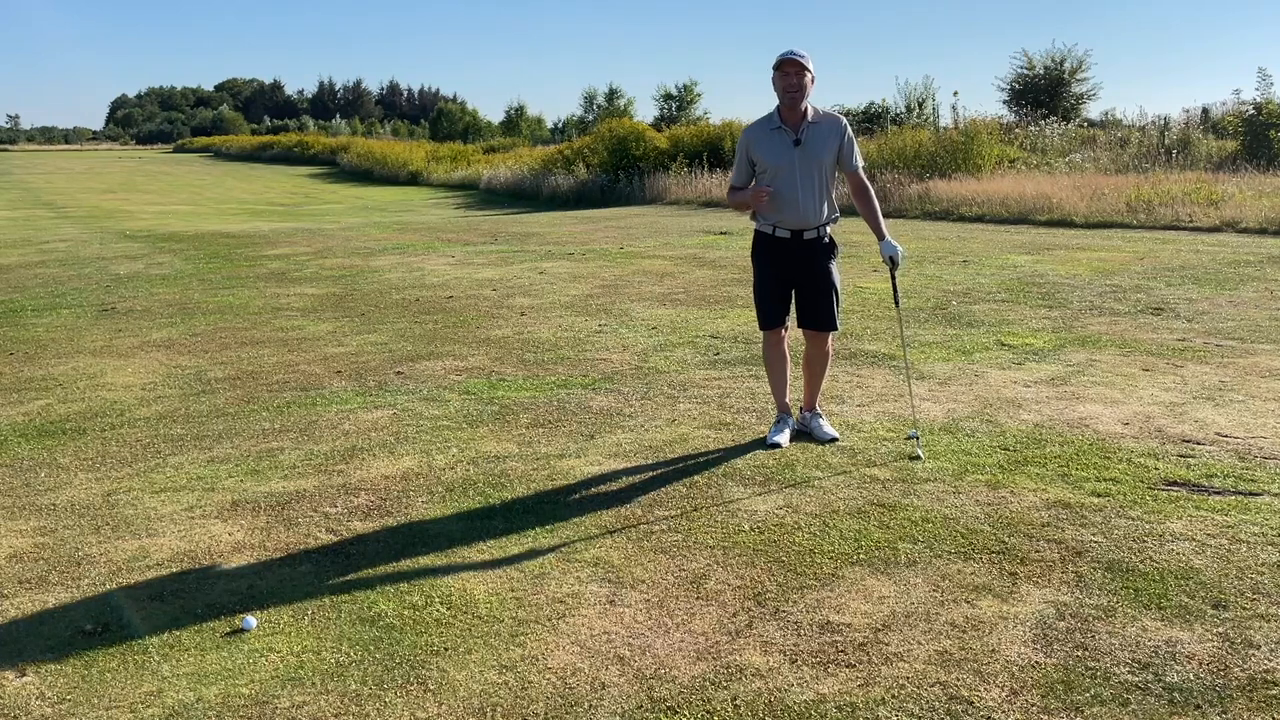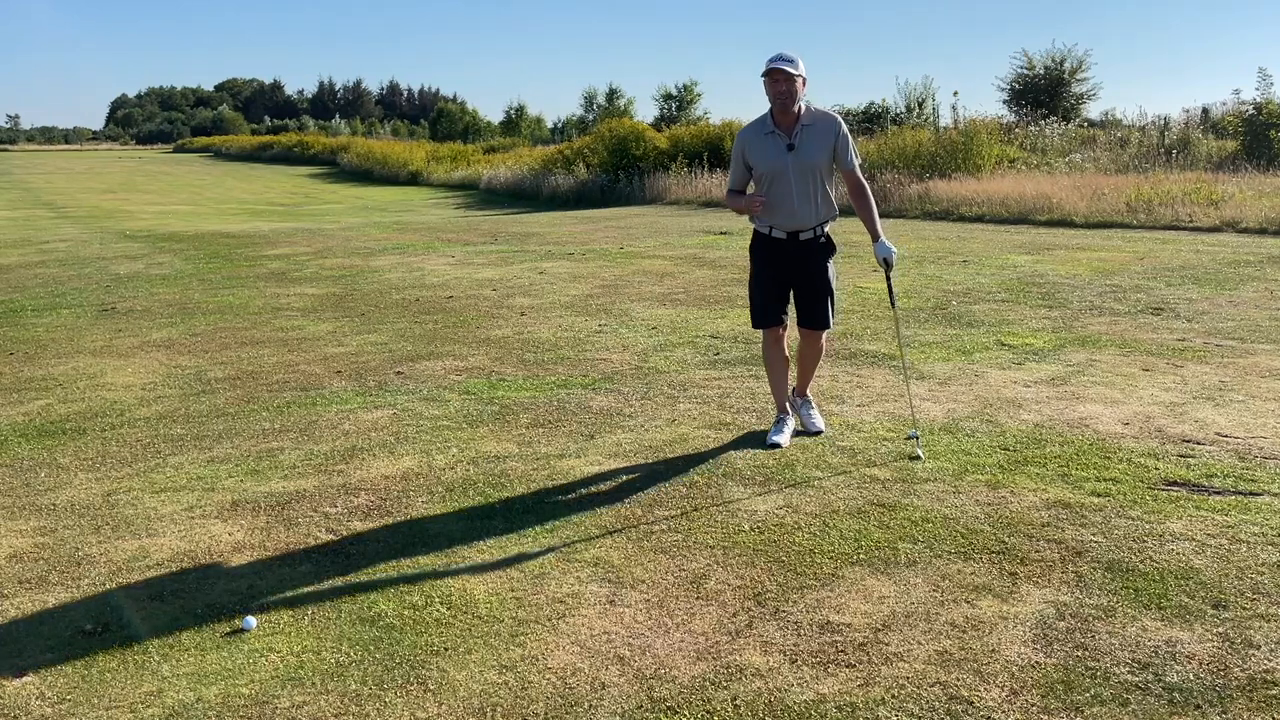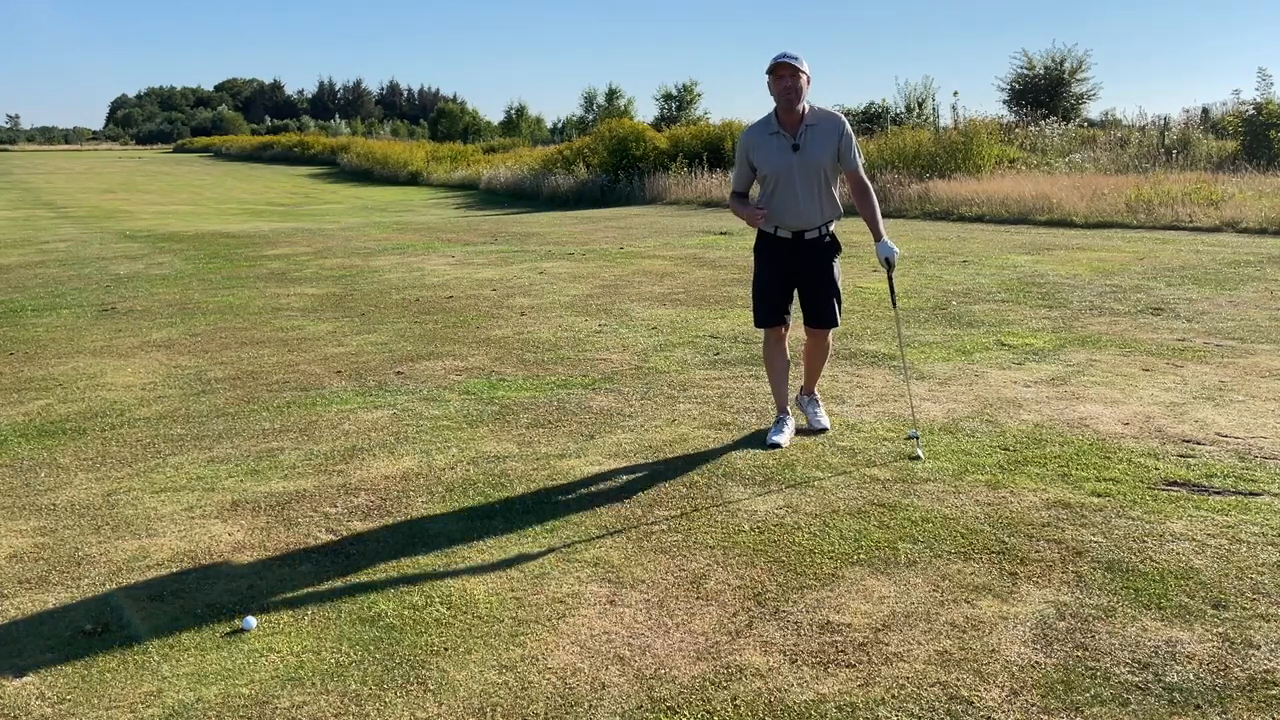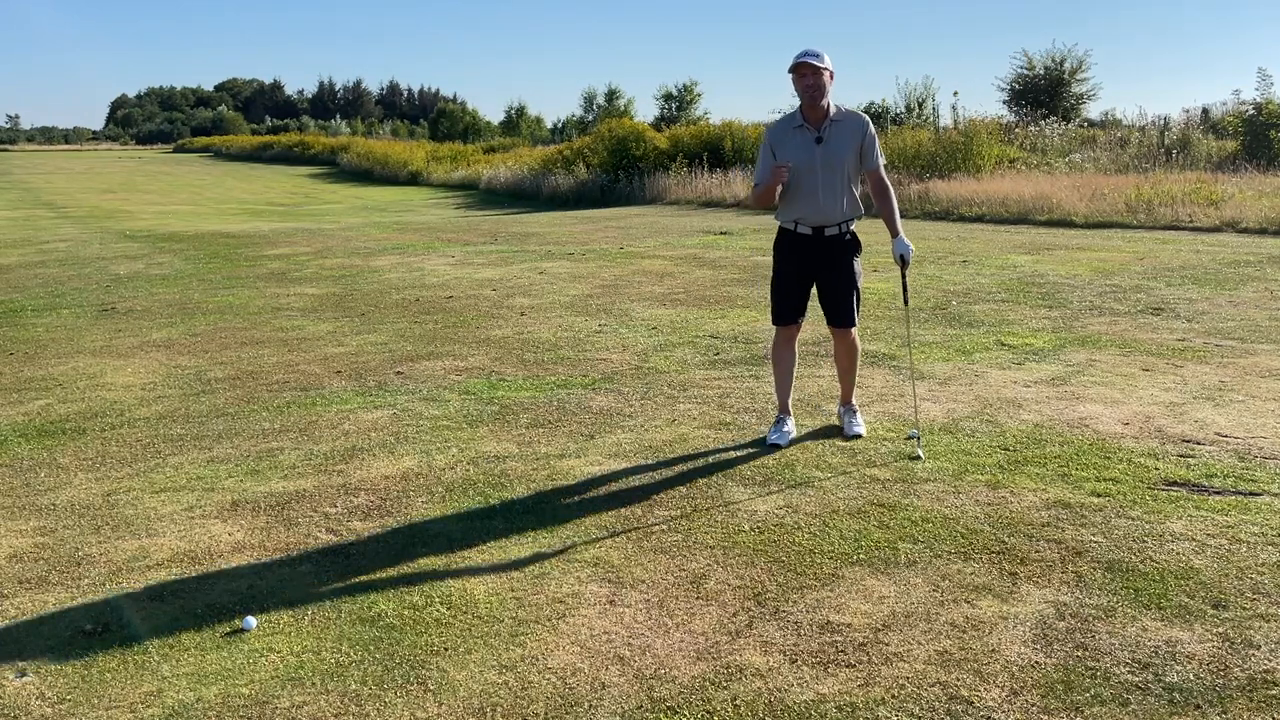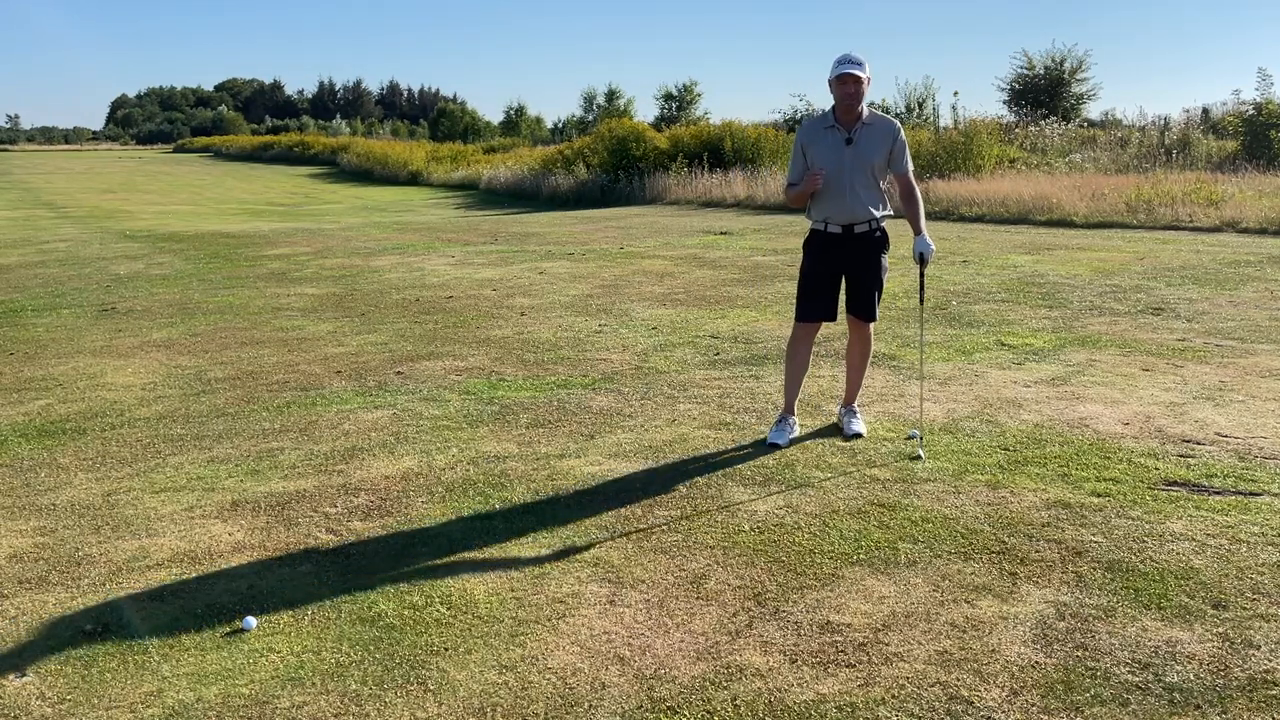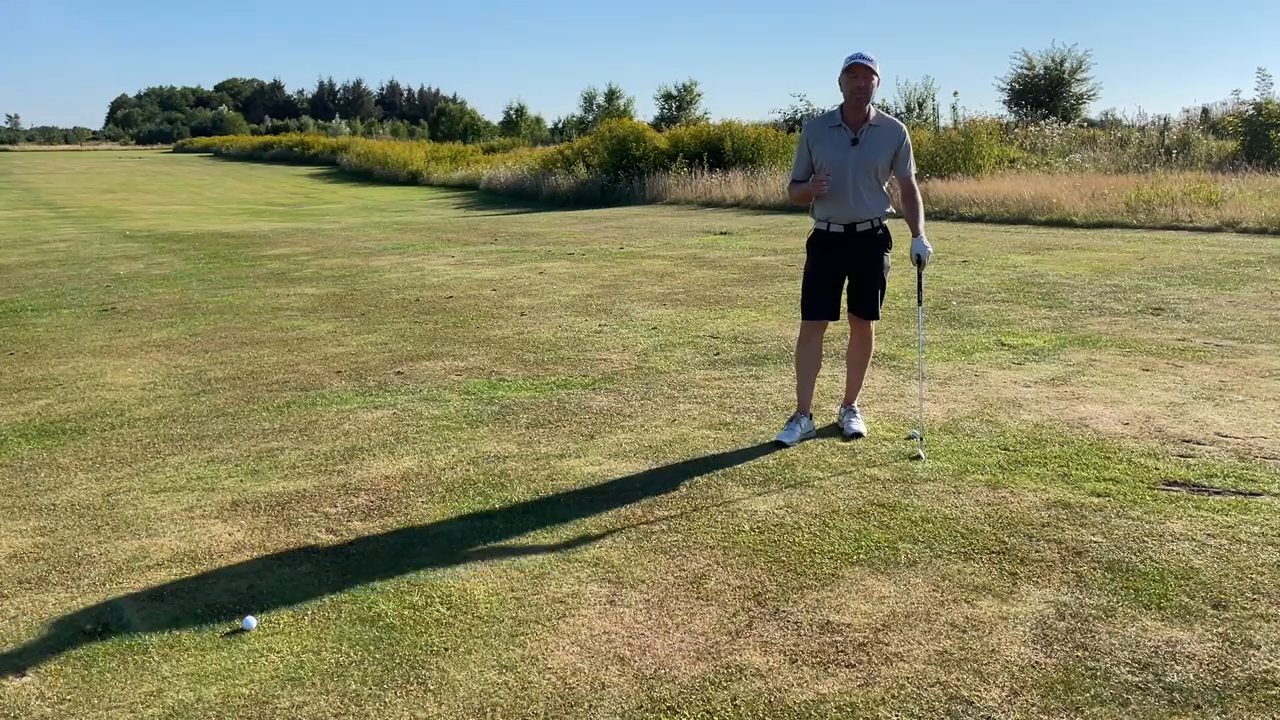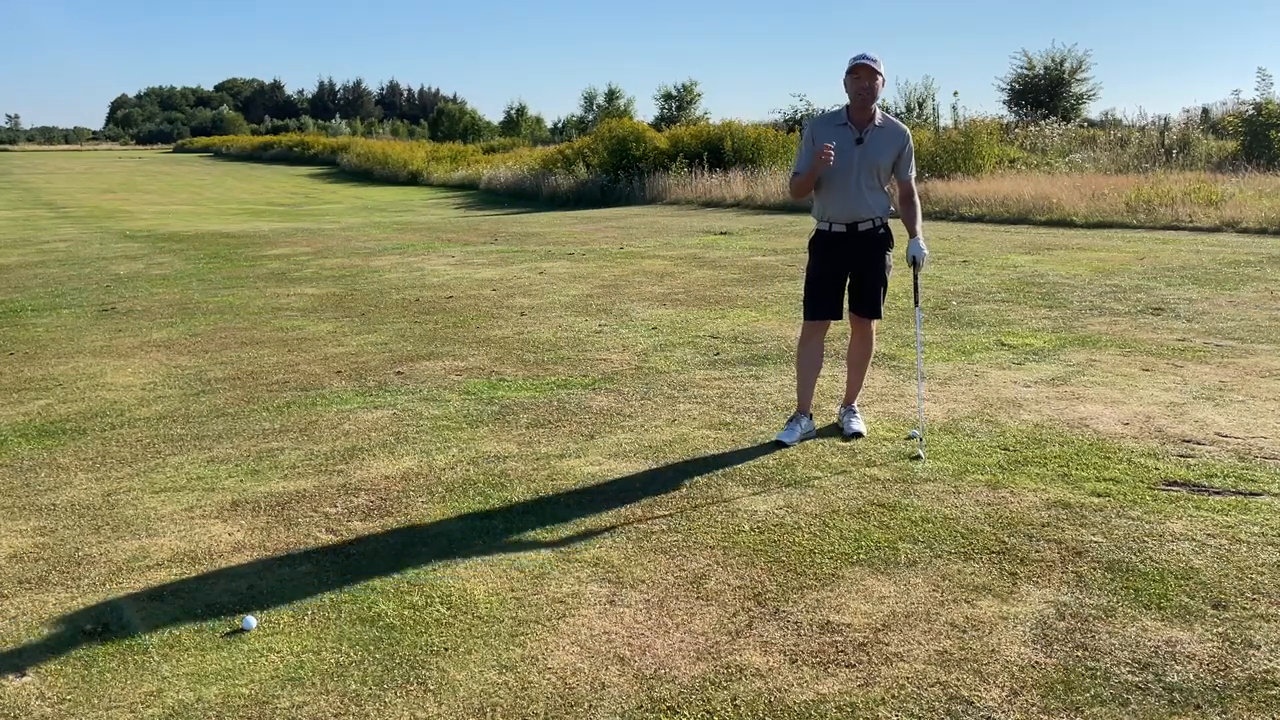
dt=0.5s
person 1, frame 1
left shoulder: (835, 127)
right shoulder: (753, 135)
left elbow: (859, 186)
right elbow: (734, 198)
left wrist: (884, 238)
right wrist: (749, 197)
left hip: (817, 244)
right hip: (771, 245)
left knee: (820, 335)
right knee: (774, 333)
left ankle: (811, 412)
right ankle: (784, 416)
person 1, frame 2
left shoulder: (831, 126)
right shoulder: (748, 137)
left elbow: (856, 184)
right elbow: (733, 194)
left wrist: (878, 239)
right wrist: (746, 203)
left hip: (815, 244)
right hip: (769, 245)
left knee: (814, 331)
right knee: (773, 331)
left ankle: (802, 396)
right ankle: (784, 415)
person 1, frame 3
left shoulder: (835, 126)
right shoulder: (753, 137)
left elbow: (858, 184)
right elbow: (738, 195)
left wrist: (880, 239)
right wrist: (747, 212)
left hip: (819, 242)
right hip: (773, 244)
left knee: (820, 330)
right knee: (774, 331)
left ankle: (809, 394)
right ankle: (783, 415)
person 1, frame 4
left shoulder: (858, 125)
right shoulder: (776, 133)
left elbow: (879, 184)
right elbow: (760, 201)
left wrist: (897, 236)
right wrist: (773, 183)
left hip: (840, 241)
right hip: (793, 241)
left knee: (844, 330)
right knee: (786, 330)
left ankle: (848, 406)
right ankle: (784, 416)
person 1, frame 5
left shoulder: (889, 129)
right shoulder: (808, 131)
left elbow: (906, 185)
right elbow: (791, 196)
left wrist: (921, 234)
right wrist: (805, 188)
left hip: (868, 239)
right hip: (823, 239)
left knee: (861, 325)
right knee: (804, 327)
left ankle: (849, 407)
right ankle: (788, 415)
person 1, frame 6
left shoulder: (894, 131)
right shoulder: (814, 129)
left elbow: (908, 188)
right elbow: (794, 192)
left wrist: (918, 236)
right wrist: (810, 188)
left hip: (871, 238)
right hip: (827, 238)
left knee: (863, 325)
right knee: (812, 326)
left ankle: (850, 407)
right ankle: (803, 416)
person 1, frame 7
left shoulder: (898, 134)
right shoulder: (818, 127)
left elbow: (907, 193)
right elbow: (796, 189)
left wrist: (915, 238)
right wrist: (816, 167)
left hip: (873, 238)
right hip: (829, 237)
left knee: (864, 324)
right knee: (814, 325)
left ankle: (850, 407)
right ankle: (803, 416)
